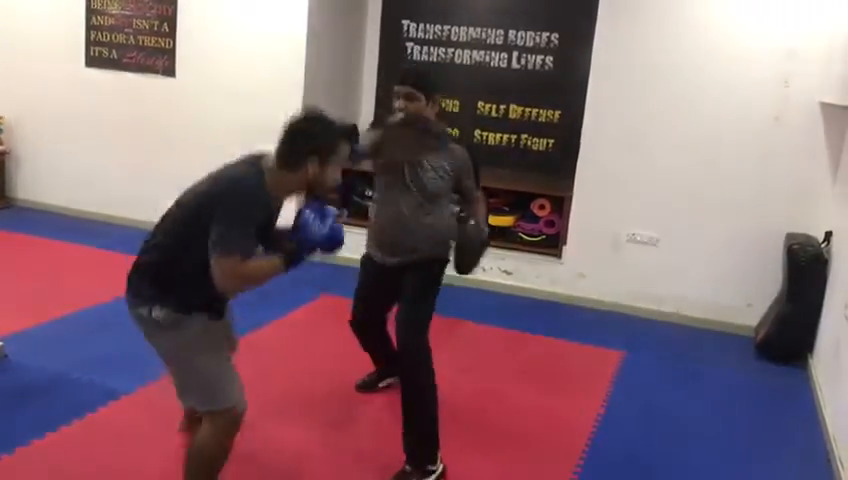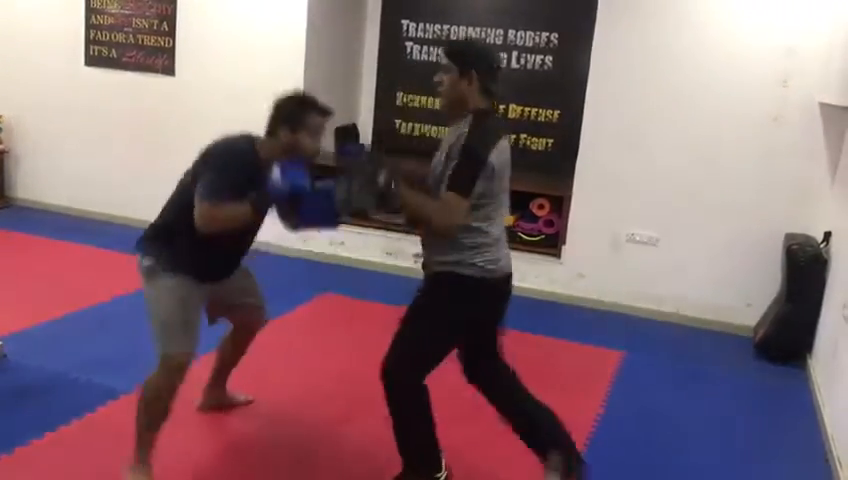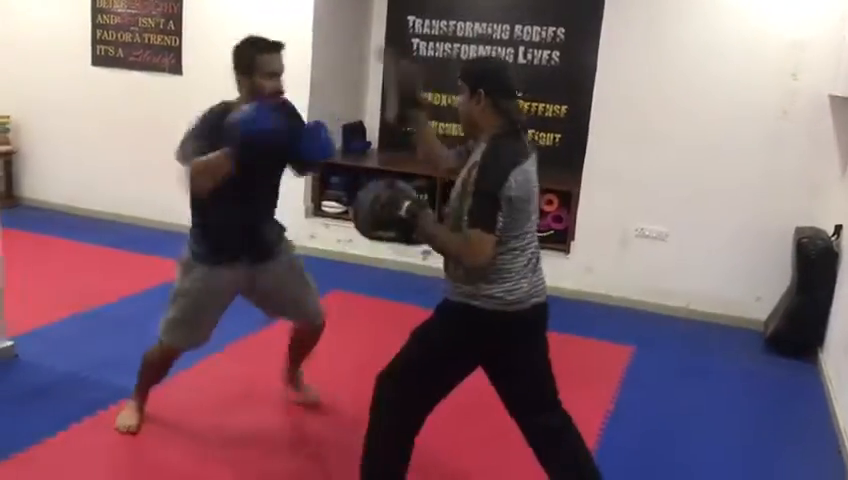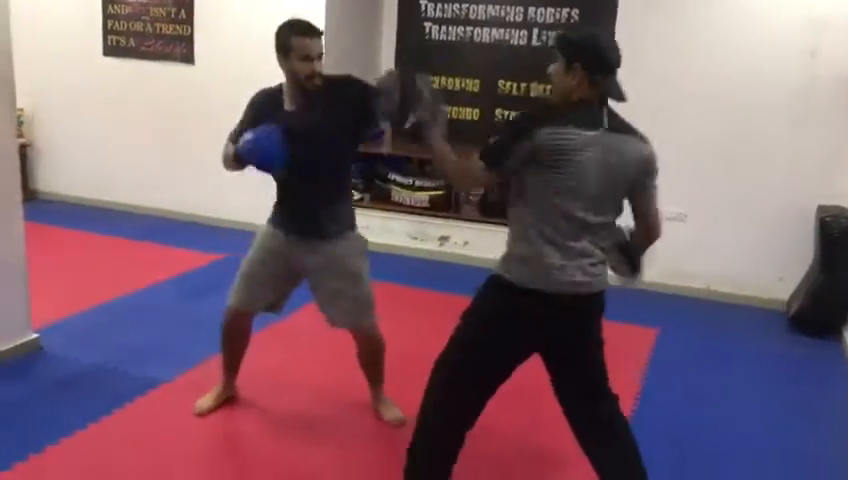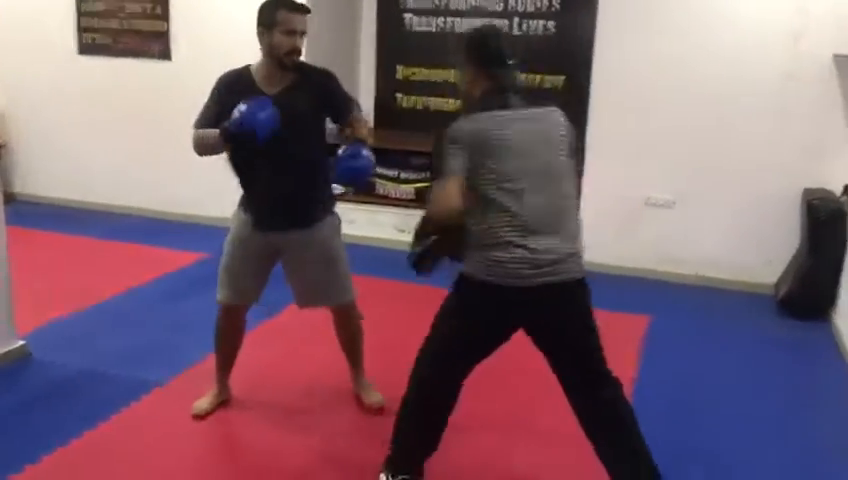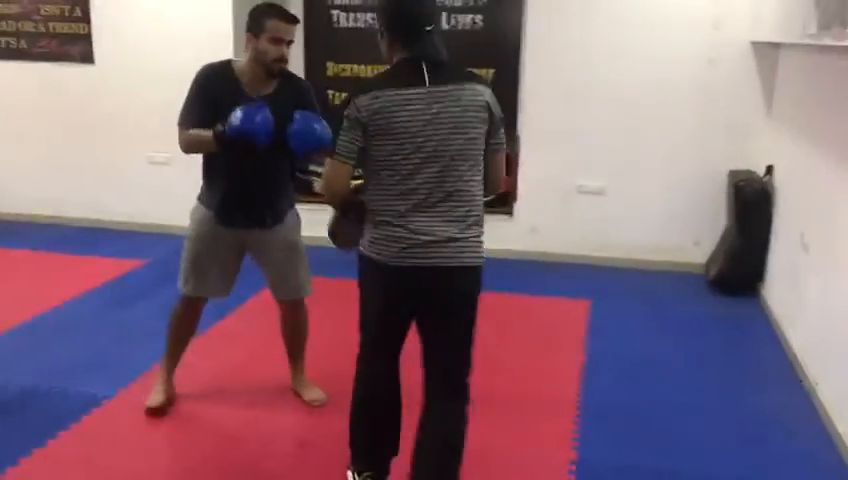
dt=0.4s
person 1, frame 1
left shoulder: (454, 155)
right shoulder: (390, 134)
left elbow: (473, 201)
right elbow: (370, 148)
right wrist: (399, 130)
left hip: (425, 261)
right hip: (379, 255)
left knee: (410, 342)
right knee: (364, 322)
right ankle: (389, 368)
person 1, frame 2
left shoulder: (475, 138)
right shoulder: (473, 129)
left elbow: (445, 217)
right elbow: (448, 186)
left wrist: (397, 190)
right wrist: (407, 186)
left hip: (462, 277)
right hip: (490, 275)
left knee: (399, 370)
right knee: (486, 370)
person 1, frame 3
left shoulder: (492, 164)
right shoulder: (510, 146)
left elbow: (474, 254)
right elbow: (444, 160)
left wrist: (414, 214)
right wrist: (413, 114)
left hip: (479, 311)
right hip: (526, 308)
left knee: (396, 396)
right knee: (543, 414)
person 1, frame 4
left shoulder: (540, 124)
right shoulder: (638, 147)
left elbow: (469, 176)
right elbow: (649, 227)
left wrist: (432, 130)
right wrist: (626, 248)
left hip: (523, 287)
right hip: (584, 294)
left knee: (453, 384)
right knee: (593, 403)
person 1, frame 5
left shoulder: (466, 126)
right shoulder: (556, 120)
left elbow: (446, 209)
left hip: (493, 279)
right hip: (563, 278)
left knee: (436, 373)
right knee: (595, 388)
person 1, frame 6
left shoulder: (368, 100)
right shoulder: (478, 93)
left elbow: (333, 188)
right elbow: (497, 181)
left wrist: (361, 203)
left hip: (386, 258)
right hip: (458, 261)
left knee: (377, 365)
right knee: (447, 385)
person 2, frame 1
left shoulder: (265, 170)
right shoulder: (246, 193)
right elbow: (229, 278)
left wrist: (292, 237)
right wrist: (290, 254)
left hip: (187, 282)
right hip: (165, 301)
left knee: (221, 351)
right knee: (226, 411)
left ankle: (194, 418)
person 2, frame 2
left shoulder: (284, 164)
right shoulder: (230, 155)
right elbow: (206, 220)
right wrist: (262, 202)
left hip: (221, 262)
right hip: (169, 260)
left knee: (251, 317)
right knee: (176, 361)
left ankle: (214, 392)
person 2, frame 3
left shoulder: (284, 112)
right shoulder: (217, 121)
left elbow: (304, 154)
right elbow: (198, 181)
right wrist: (238, 148)
left hip: (266, 244)
right hip: (212, 254)
left knee: (312, 320)
right knee: (174, 343)
left ankle: (292, 376)
right ankle: (138, 400)
person 2, frame 4
left shoulder: (343, 92)
right shoulder: (264, 104)
right elbow: (229, 159)
right wrist: (243, 152)
left hip: (334, 236)
right hip: (282, 230)
left knee: (364, 328)
right knee: (237, 312)
left ankle: (379, 395)
right ankle: (227, 385)
person 2, frame 5
left shoulder: (319, 82)
right shoulder: (233, 84)
left elbow: (354, 121)
right elbow: (200, 144)
left wrist: (359, 147)
right wrist: (228, 133)
left hip: (313, 218)
right hip: (255, 217)
left knee: (344, 305)
right knee: (231, 305)
left ankle: (359, 379)
right ankle: (221, 387)
person 2, frame 6
left shoulder: (297, 90)
right shoulder: (212, 78)
right elbow: (186, 140)
right wrist: (222, 135)
left hip: (275, 213)
right hip: (217, 209)
left knee: (293, 299)
right knee: (191, 297)
left ankle: (298, 376)
right ankle: (166, 379)
